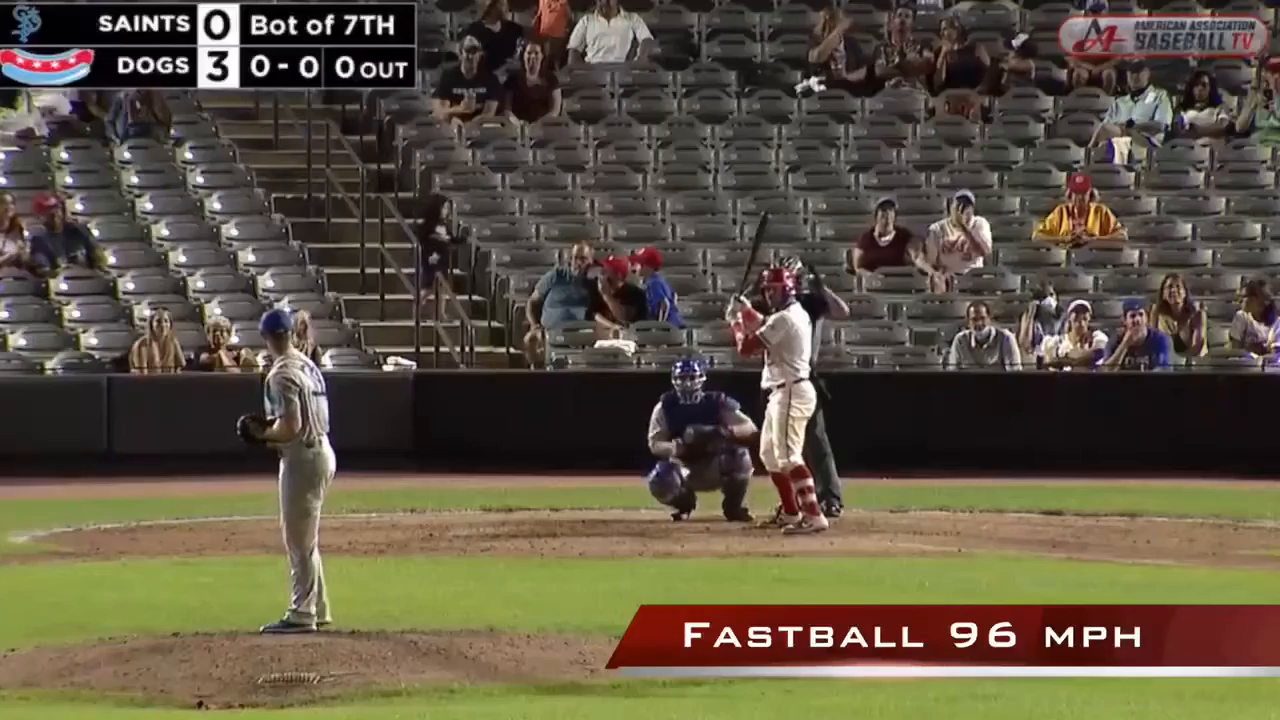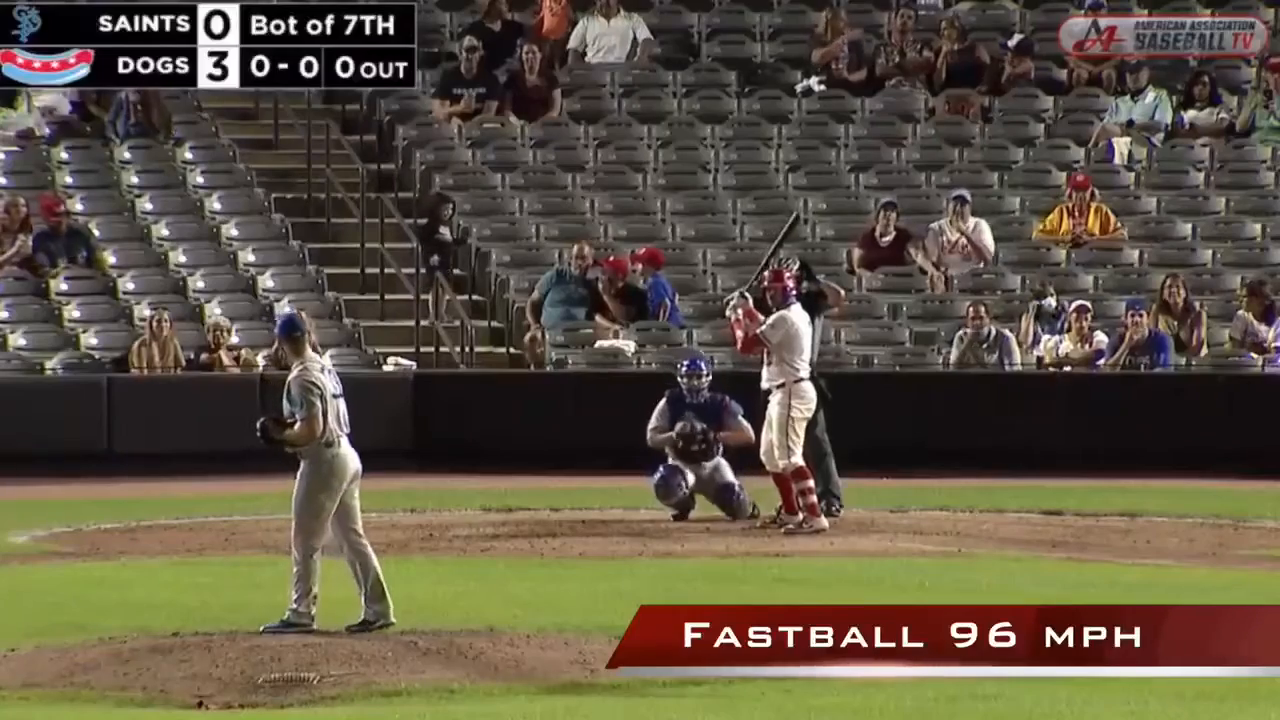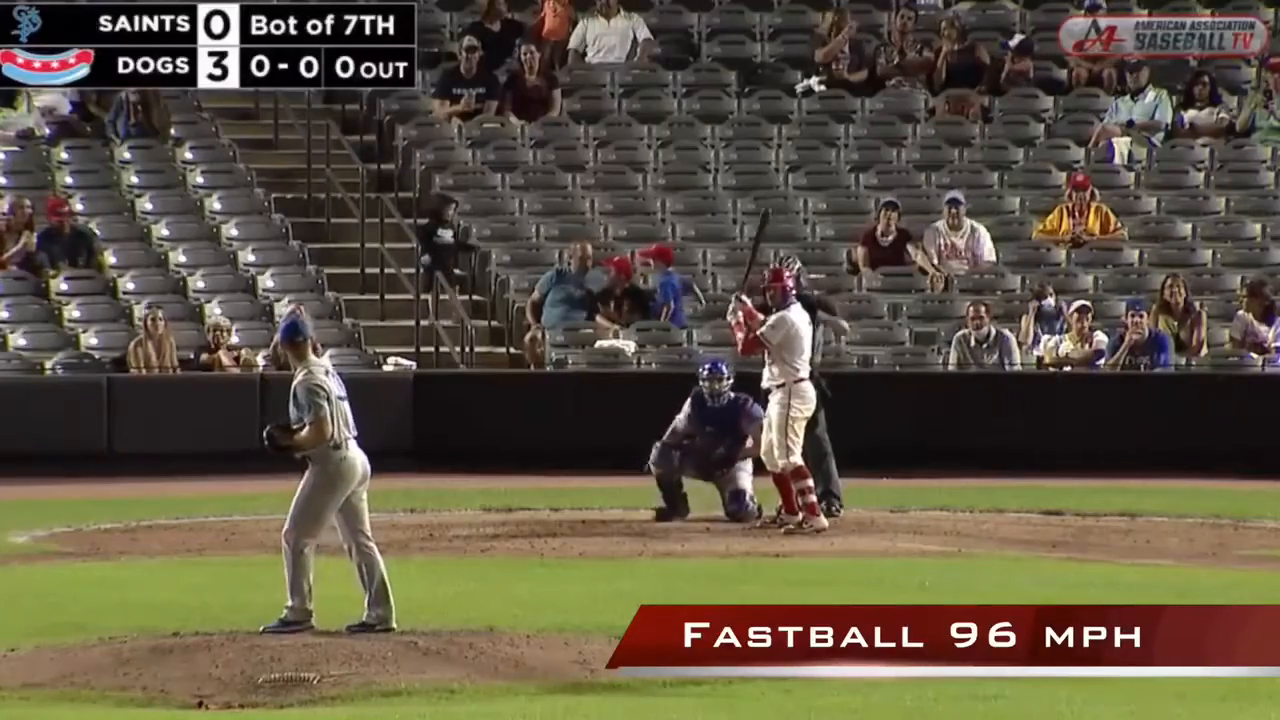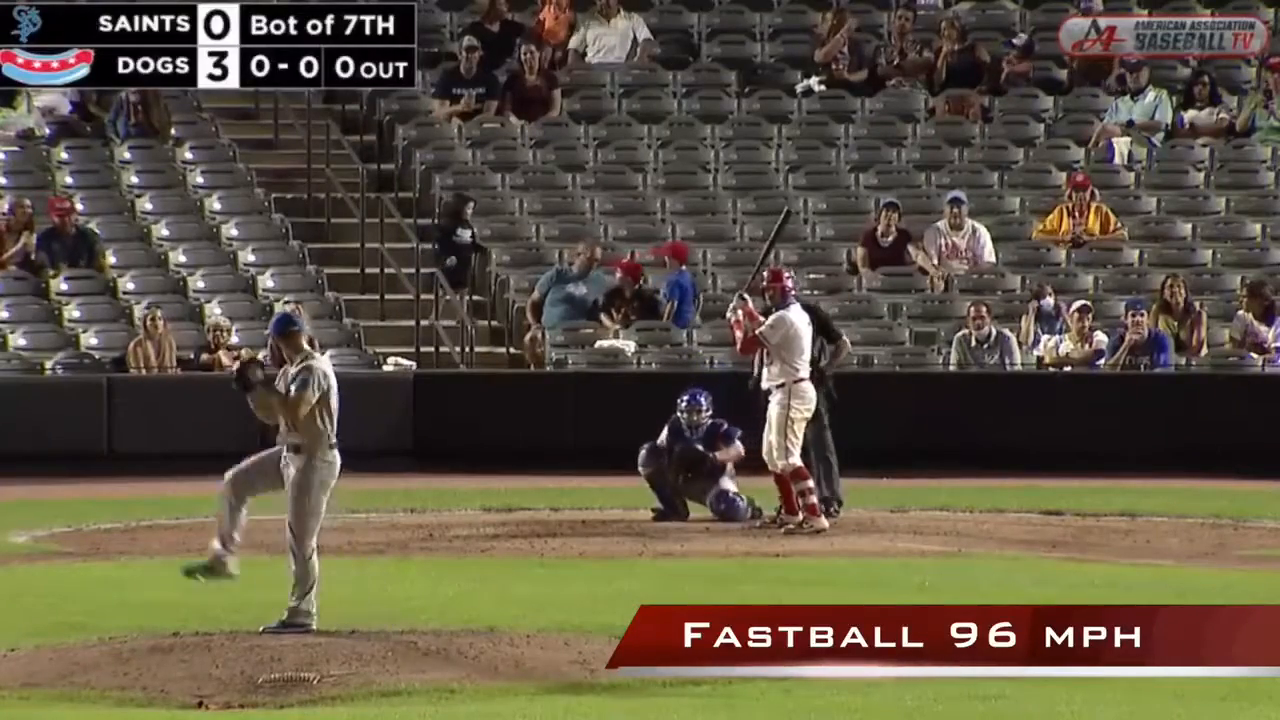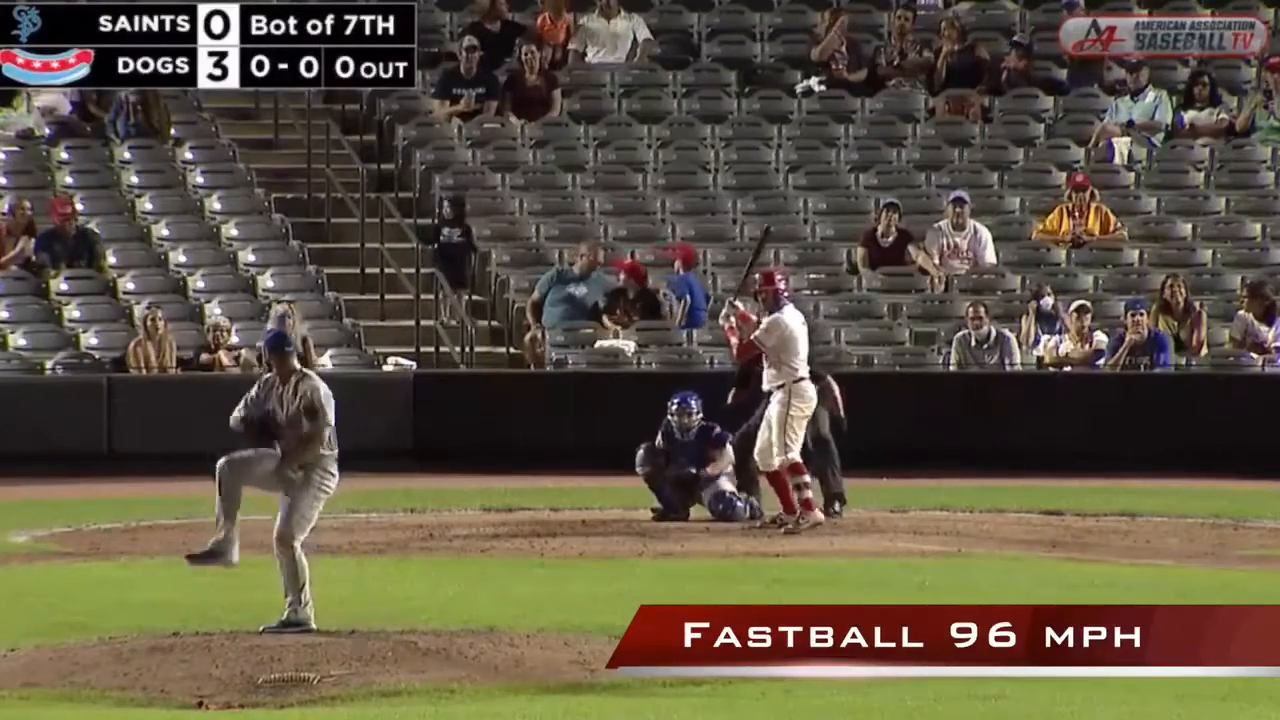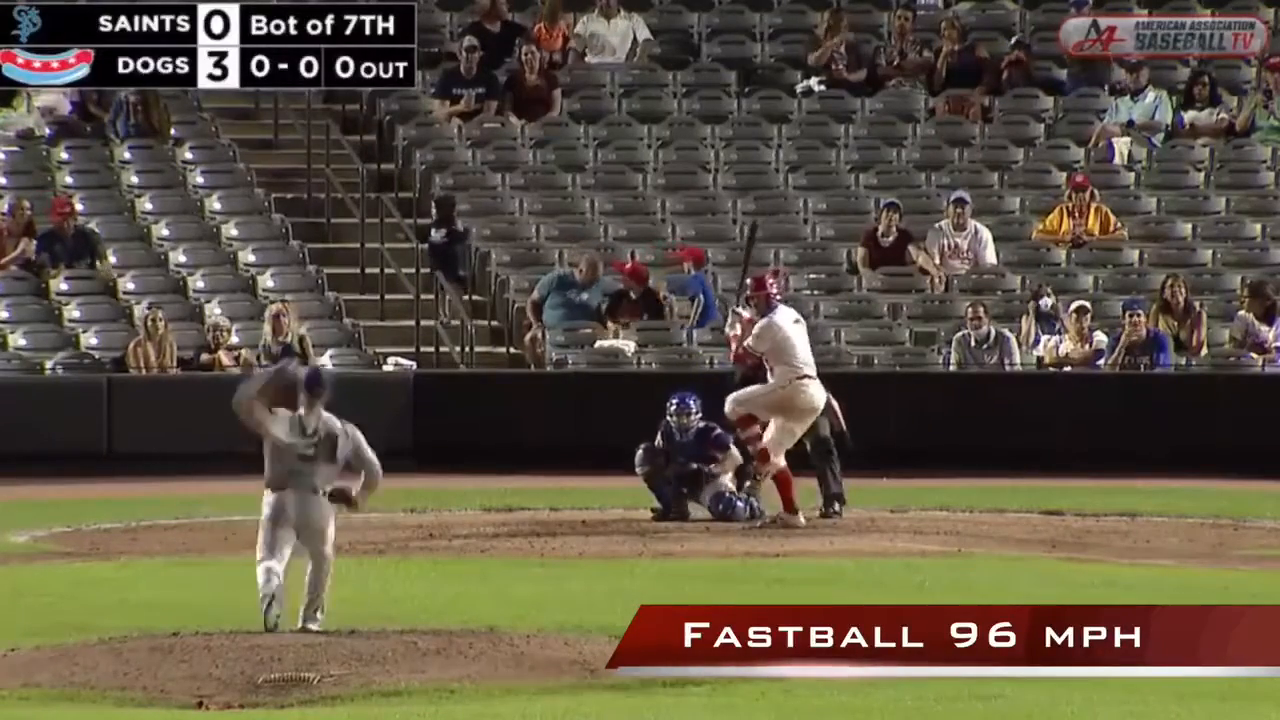
dt=0.5s
person 1, frame 1
left shoulder: (281, 374)
right shoulder: (309, 366)
left elbow: (290, 427)
left wrist: (263, 433)
right wrist: (272, 428)
left hip: (303, 459)
right hip: (320, 453)
left knee: (299, 540)
right knee: (300, 537)
left ankle: (302, 614)
right ankle: (316, 607)
person 1, frame 2
left shoulder: (301, 377)
right shoulder: (325, 369)
left elbow: (312, 429)
left wrist: (283, 435)
right wrist: (289, 428)
left hip: (324, 461)
right hip: (346, 457)
left knee: (305, 540)
right knee: (352, 537)
left ankle: (301, 614)
right ankle: (378, 610)
person 1, frame 3
left shoulder: (306, 381)
right shoulder: (327, 371)
left elbow: (321, 432)
left wrist: (290, 441)
right wrist: (295, 434)
left hip: (332, 465)
right hip: (354, 459)
left knee: (296, 537)
right knee: (360, 540)
left ankle: (298, 613)
right ankle: (380, 614)
person 1, frame 4
left shoulder: (313, 368)
right shoulder: (288, 370)
left elbow: (292, 410)
right elbow: (267, 414)
left wrist: (261, 385)
right wrist: (252, 387)
left hip: (316, 460)
right hip: (289, 454)
left knee: (301, 538)
right knee: (233, 483)
left ankle: (301, 615)
right ankle: (223, 559)
person 1, frame 5
left shoulder: (314, 391)
right shoulder: (267, 384)
left elbow: (314, 444)
right elbow: (237, 420)
left wrist: (276, 434)
right wrist: (251, 422)
left hip: (314, 472)
right hip: (285, 463)
left knee: (286, 538)
right knee: (228, 468)
left ankle: (299, 615)
right ankle: (224, 545)
person 1, frame 6
left shoulder: (280, 418)
right shoulder: (343, 431)
right elbow: (374, 474)
right wrist: (357, 497)
left hip: (280, 503)
right hip: (315, 505)
left knee: (270, 562)
right knee: (321, 557)
left ankle: (271, 588)
right ankle: (312, 617)
person 2, frame 1
left shoulder: (784, 318)
right shoulder: (796, 314)
left elbow: (746, 347)
right elbow: (766, 330)
left wrist: (736, 320)
right wrist: (747, 311)
left hip: (791, 393)
right hip: (783, 393)
left knee: (788, 456)
right knee: (770, 455)
left ankle: (814, 516)
right ankle: (791, 513)
person 2, frame 2
left shoulder: (784, 317)
right shoulder: (797, 314)
left elbow: (746, 345)
right elbow: (766, 330)
left wrist: (736, 317)
right wrist: (747, 309)
left hip: (791, 394)
right hip: (783, 394)
left knee: (789, 457)
right knee: (771, 456)
left ankle: (815, 517)
right ankle: (791, 513)
person 2, frame 3
left shoulder: (784, 318)
right shoulder: (797, 314)
left elbow: (746, 348)
right elbow: (766, 329)
left wrist: (736, 320)
right wrist: (747, 310)
left hip: (791, 394)
right hip: (782, 393)
left knee: (788, 457)
right knee: (771, 455)
left ankle: (814, 516)
right ankle: (791, 513)
person 2, frame 4
left shoulder: (783, 318)
right shoulder: (797, 314)
left elbow: (744, 347)
right elbow: (767, 333)
left wrist: (736, 319)
right wrist: (748, 311)
left hip: (790, 394)
right hip: (786, 393)
left knee: (787, 457)
right knee: (773, 455)
left ankle: (814, 516)
right ankle: (791, 513)
person 2, frame 5
left shoulder: (778, 320)
right shoulder: (791, 315)
left elbow: (741, 353)
right elbow: (761, 332)
left wrist: (729, 325)
right wrist: (741, 315)
left hip: (792, 393)
right hip: (787, 392)
left knee: (785, 454)
right knee: (765, 455)
left ankle: (809, 511)
right ankle: (790, 512)
person 2, frame 6
left shoulder: (767, 325)
right shoulder: (789, 313)
left elbow: (739, 358)
left wrist: (735, 332)
right wrist: (749, 321)
left hip: (796, 389)
right hip: (813, 392)
left knee: (735, 404)
right knee: (773, 449)
left ankle: (764, 466)
right ankle: (791, 513)
